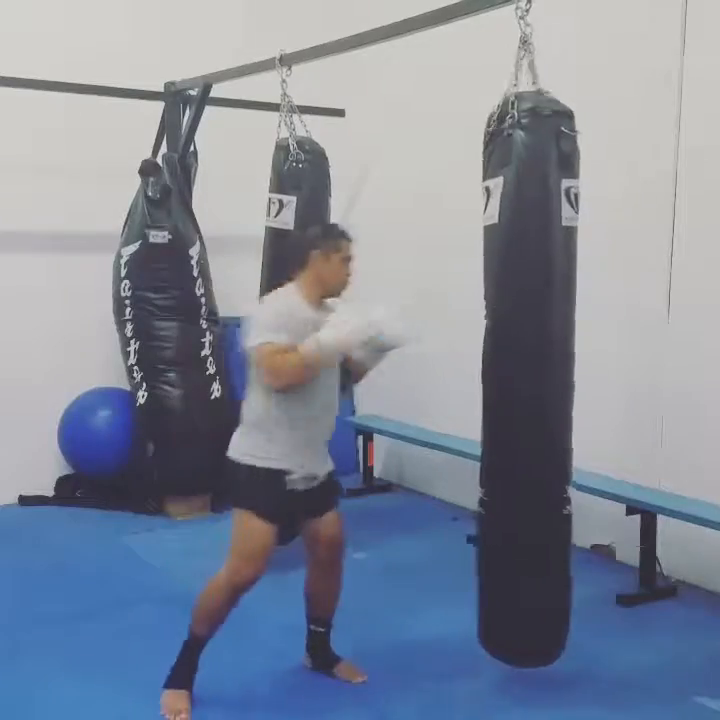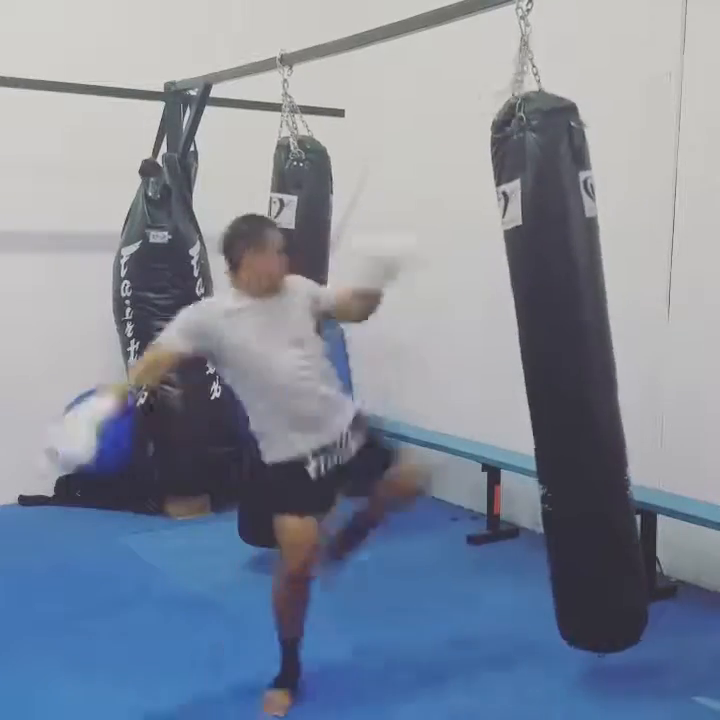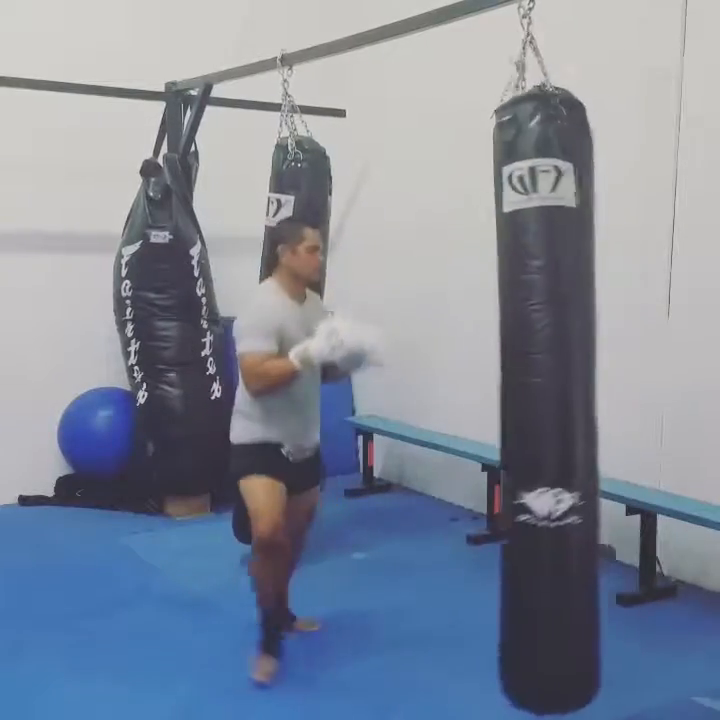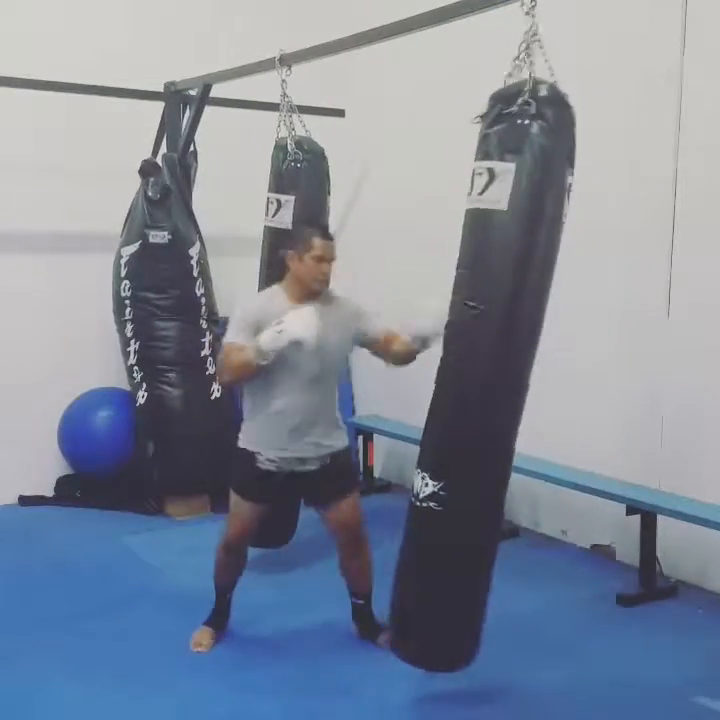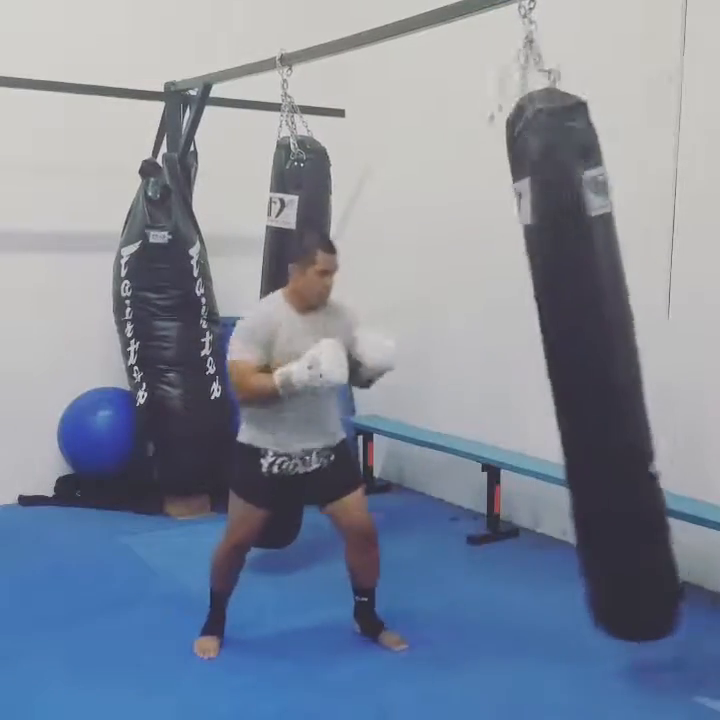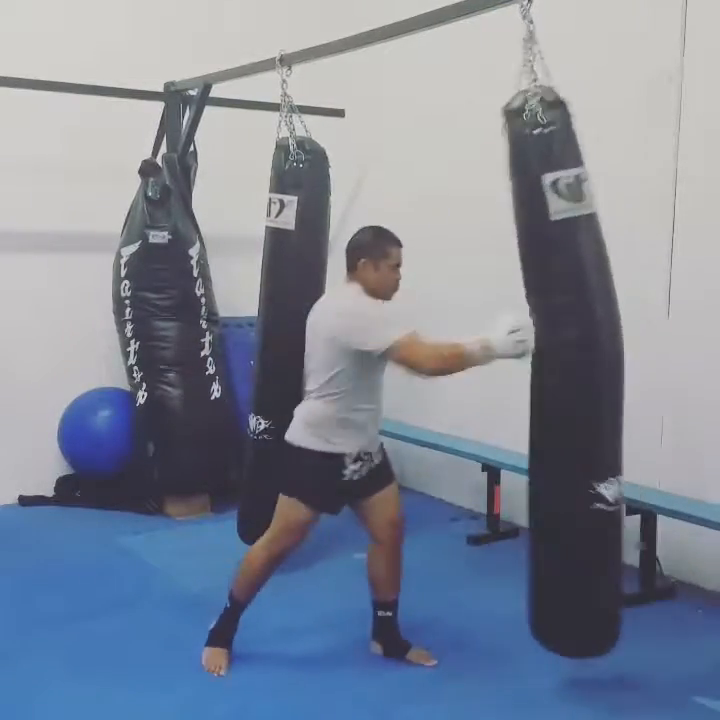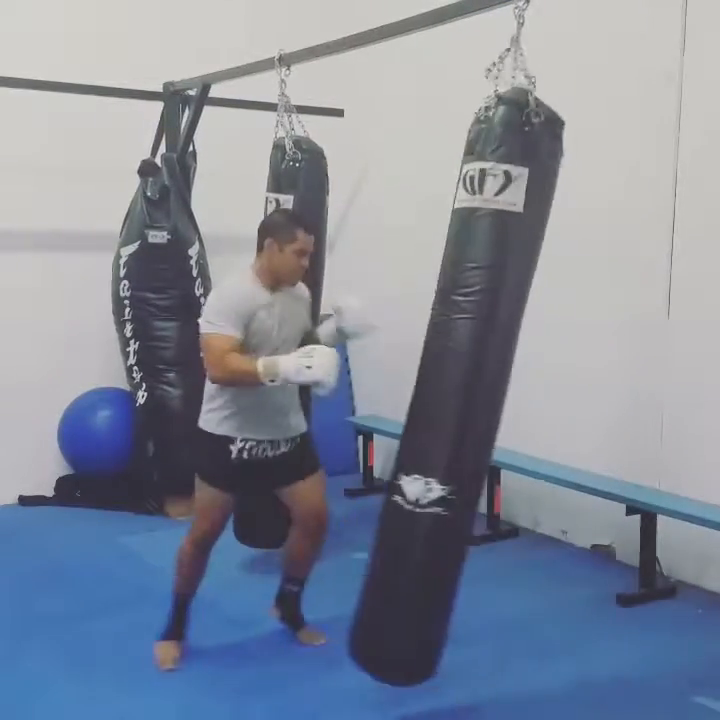
dt=0.7s
person 1, frame 1
left shoulder: (327, 312)
right shoulder: (279, 310)
left elbow: (350, 373)
right elbow: (280, 376)
left wrist: (372, 348)
right wrist: (337, 340)
left hip: (313, 465)
right hip: (267, 464)
left knee: (330, 550)
right knee: (243, 572)
left ankle: (320, 651)
right ankle: (181, 673)
person 1, frame 2
left shoulder: (297, 290)
right shoulder: (208, 317)
left elbow: (356, 309)
right elbow: (153, 363)
left wrist: (377, 281)
left hip: (346, 429)
right hip: (293, 457)
left knee: (407, 487)
right knee: (297, 567)
left ankle: (349, 536)
right ankle: (287, 674)
person 1, frame 3
left shoulder: (316, 307)
right shoulder: (262, 309)
right elbow: (258, 380)
left wrist: (346, 359)
right wrist: (310, 352)
left hip: (304, 441)
right hip: (259, 442)
left knee: (295, 529)
right knee: (268, 533)
left ankle: (278, 607)
right ankle: (269, 638)
person 1, frame 4
left shoulder: (342, 311)
right shoulder: (256, 310)
left elbow: (393, 349)
right elbow: (228, 372)
left wrist: (421, 338)
right wrist: (269, 345)
left hip: (325, 449)
right hip: (263, 449)
left knee: (352, 533)
right knee: (236, 538)
left ankle: (365, 619)
right ankle: (218, 616)
person 1, frame 5
left shoulder: (339, 316)
right shoulder: (259, 320)
left elbow: (361, 378)
right elbow: (245, 390)
left wrist: (374, 364)
right wrist: (295, 375)
left hip: (327, 447)
right hip: (266, 450)
left knee: (362, 530)
right knee: (238, 541)
left ankle: (367, 618)
right ankle: (214, 622)
person 1, frame 6
left shoulder: (340, 305)
right shoulder: (361, 312)
right elbow: (428, 362)
right wrist: (493, 345)
left hip: (359, 446)
right hip: (321, 448)
left knee: (389, 532)
right knee: (280, 543)
left ankle: (386, 635)
right ankle: (223, 631)
person 1, frame 7
left shoulder: (296, 294)
right shoulder: (232, 296)
right elbow: (220, 367)
left wrist: (329, 333)
right wrist: (280, 368)
left hip: (287, 432)
right hip: (230, 435)
left knee: (314, 518)
right knee: (205, 532)
left ankle: (287, 604)
right ankle: (175, 626)
